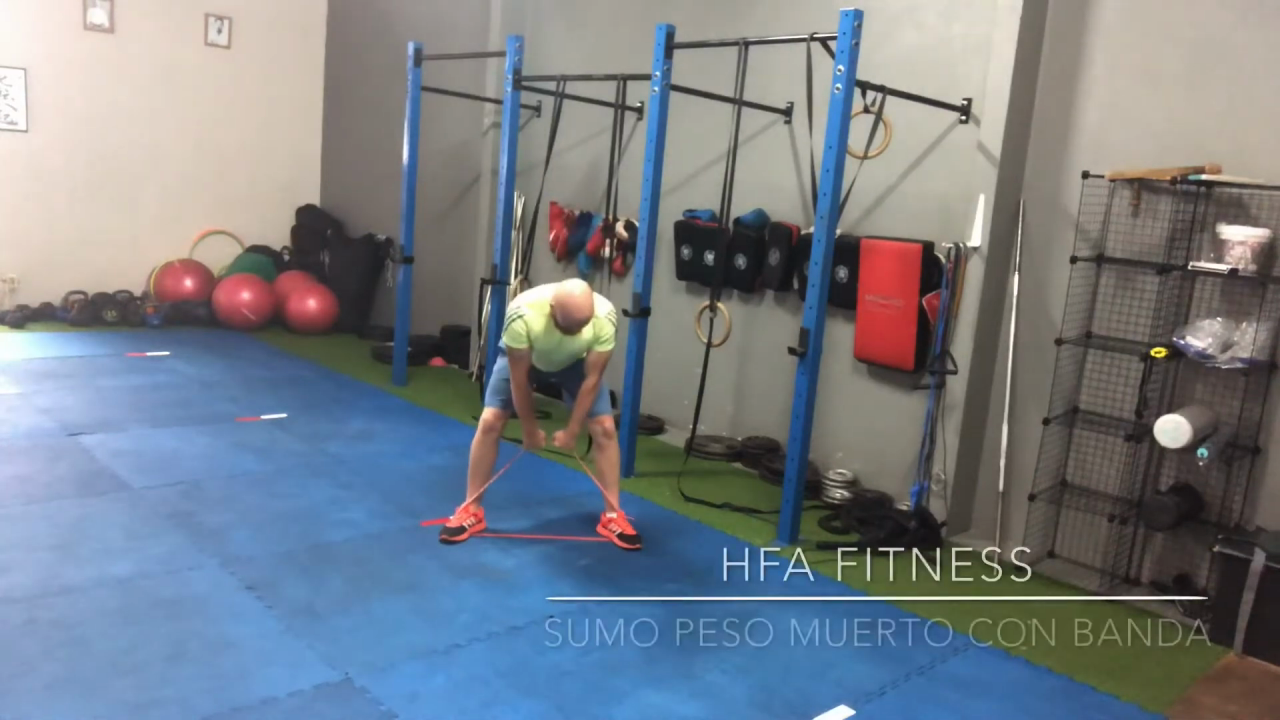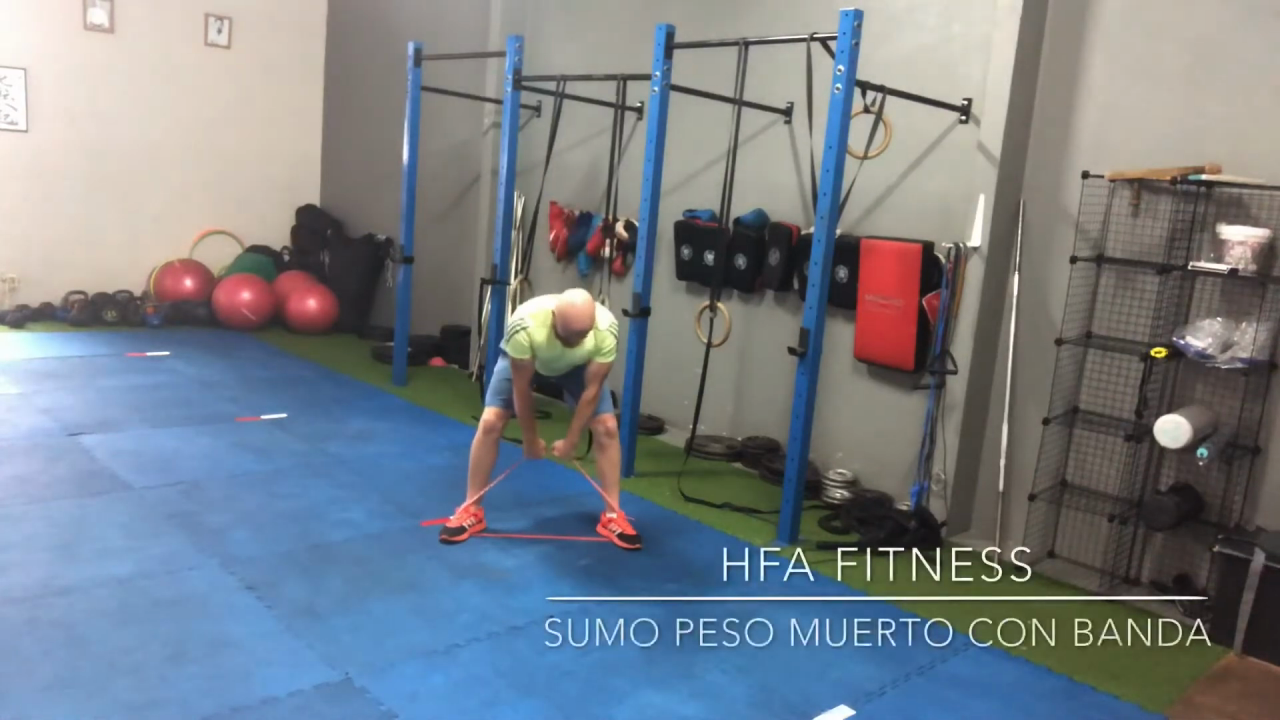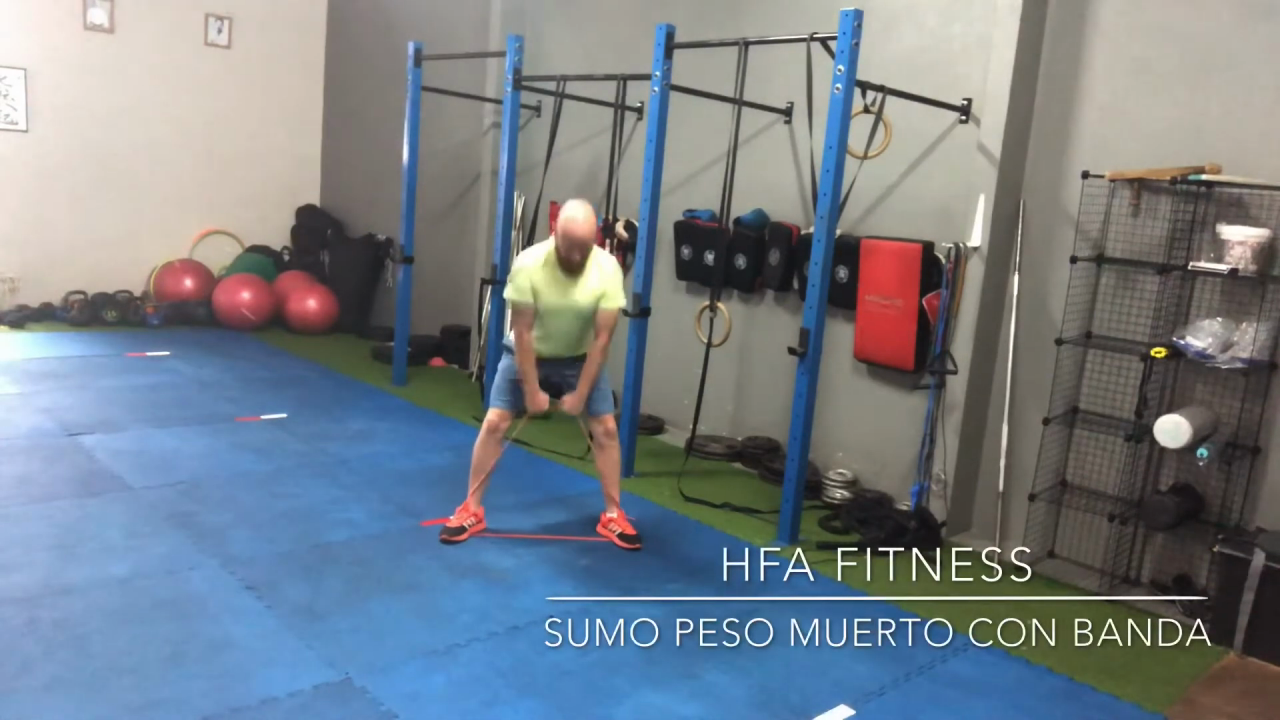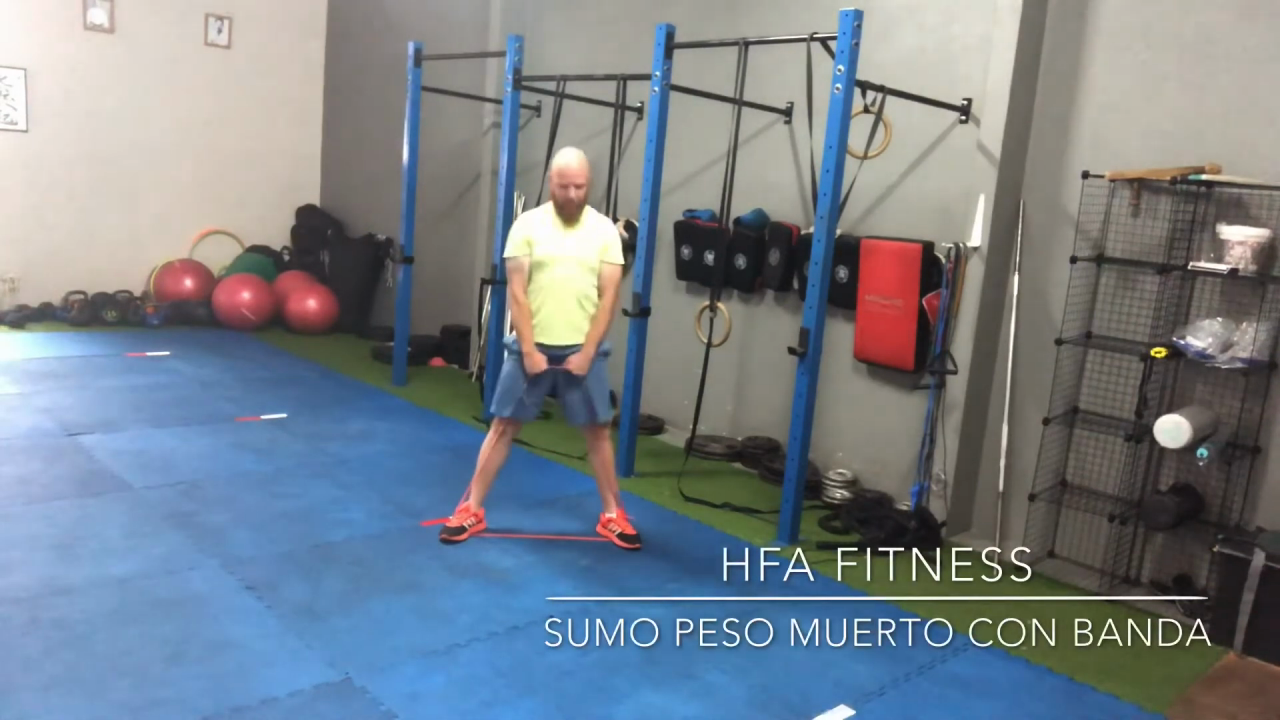
dt=0.5s
person 1, frame 1
left shoulder: (605, 316)
right shoulder: (522, 313)
left elbow: (592, 378)
right elbow: (519, 377)
left wrist: (572, 430)
right wrist: (530, 429)
left hip: (576, 362)
right hip: (522, 358)
left knee: (605, 427)
right knee: (489, 422)
left ankle: (612, 516)
right ankle: (471, 510)
person 1, frame 2
left shoulder: (606, 328)
right shoulder: (525, 324)
left elbow: (592, 389)
right elbow: (522, 387)
left wrist: (571, 440)
right wrist: (531, 438)
left hip: (578, 366)
right hip: (522, 361)
left knee: (607, 427)
right knee: (490, 422)
left ankle: (613, 516)
right ankle: (471, 510)
person 1, frame 3
left shoulder: (608, 270)
right shoulder: (528, 264)
left elbow: (602, 339)
right elbow: (523, 334)
left wrist: (580, 394)
right wrist: (531, 390)
left hip: (579, 356)
right hip: (527, 351)
left knee: (606, 429)
right knee: (495, 423)
left ankle: (613, 515)
right ankle: (471, 510)
person 1, frame 4
left shoulder: (604, 230)
right shoulder: (528, 224)
left elbow: (608, 297)
right elbow: (517, 293)
left wrist: (586, 352)
right wrist: (529, 350)
left hip: (583, 349)
right hip: (532, 347)
left knee: (598, 430)
right knee: (504, 426)
left ankle: (612, 515)
right ankle: (472, 510)
